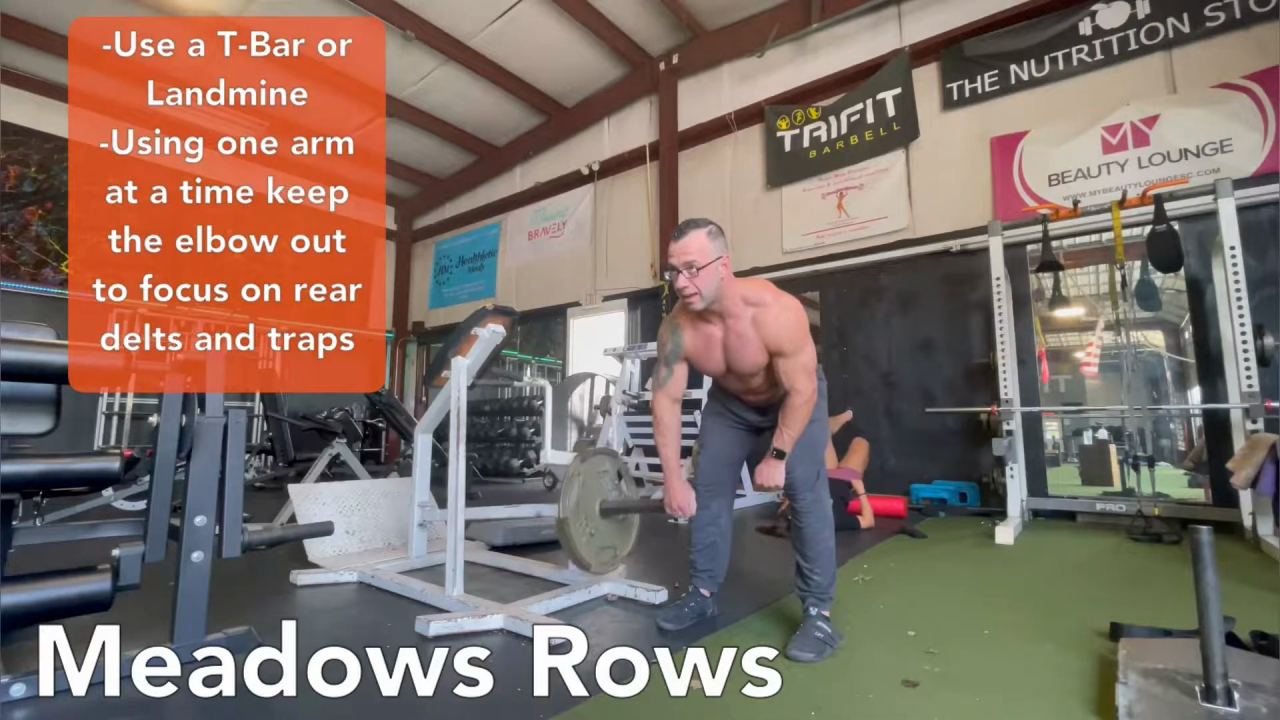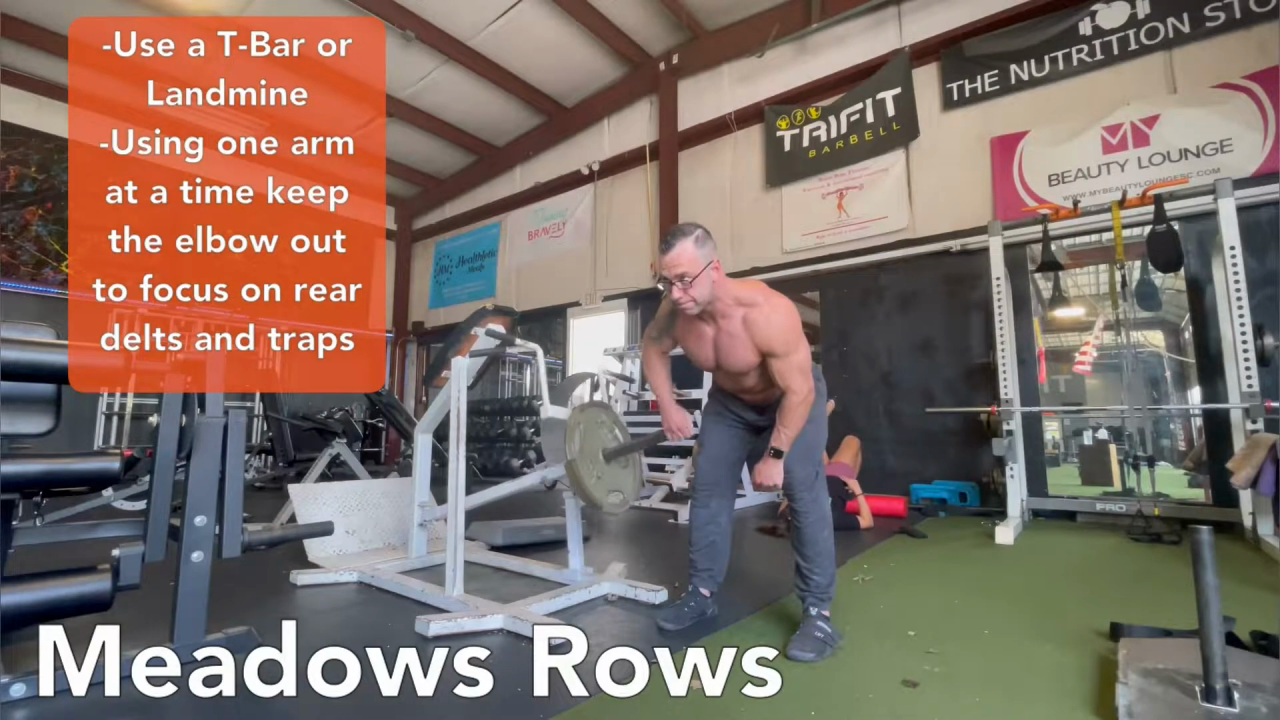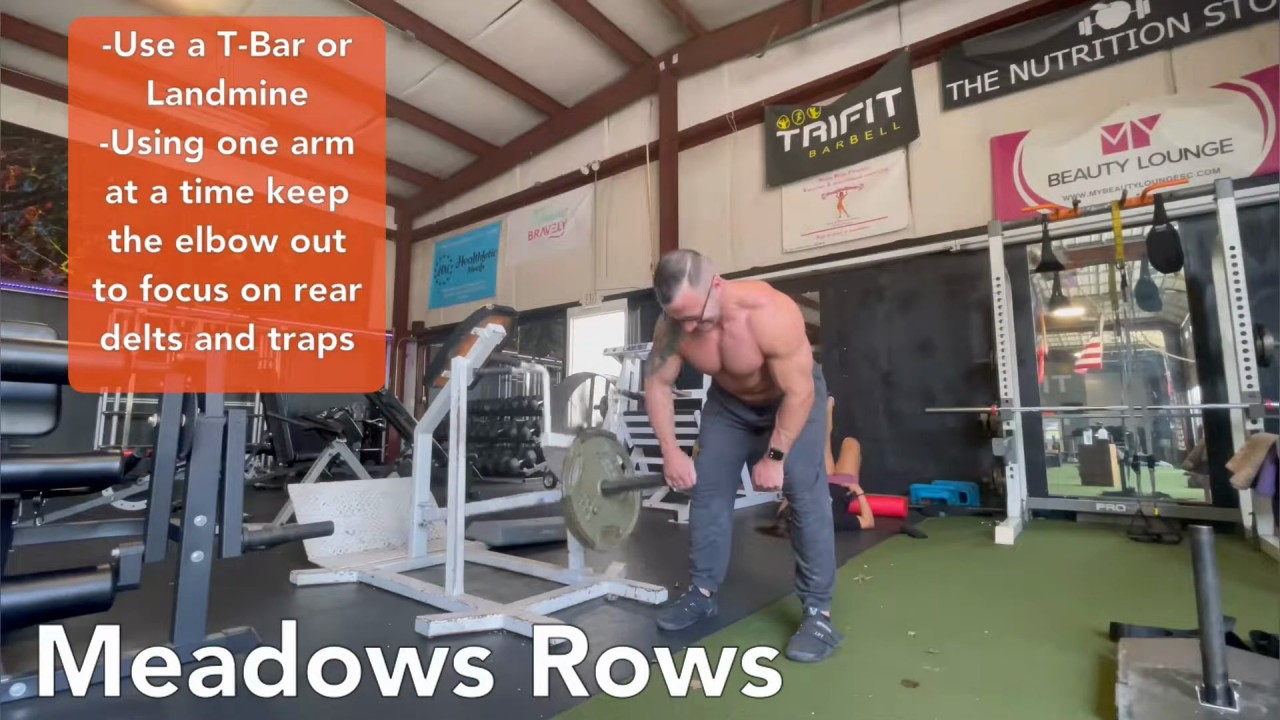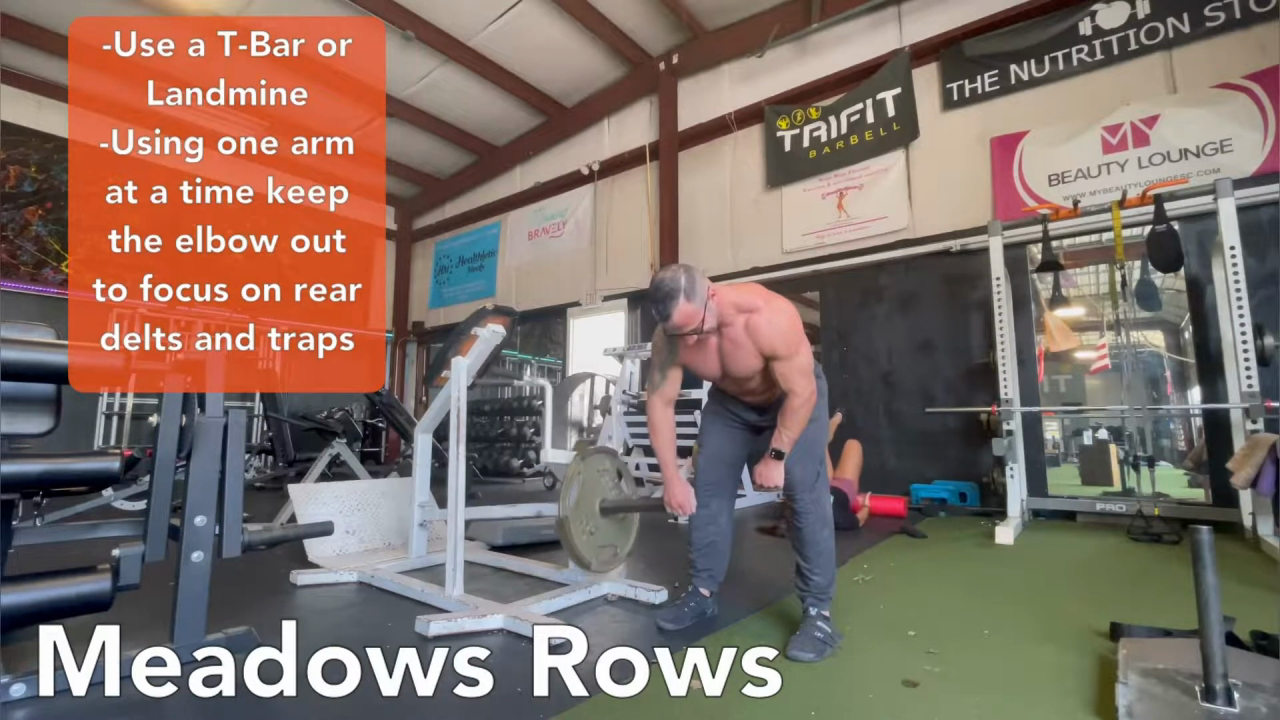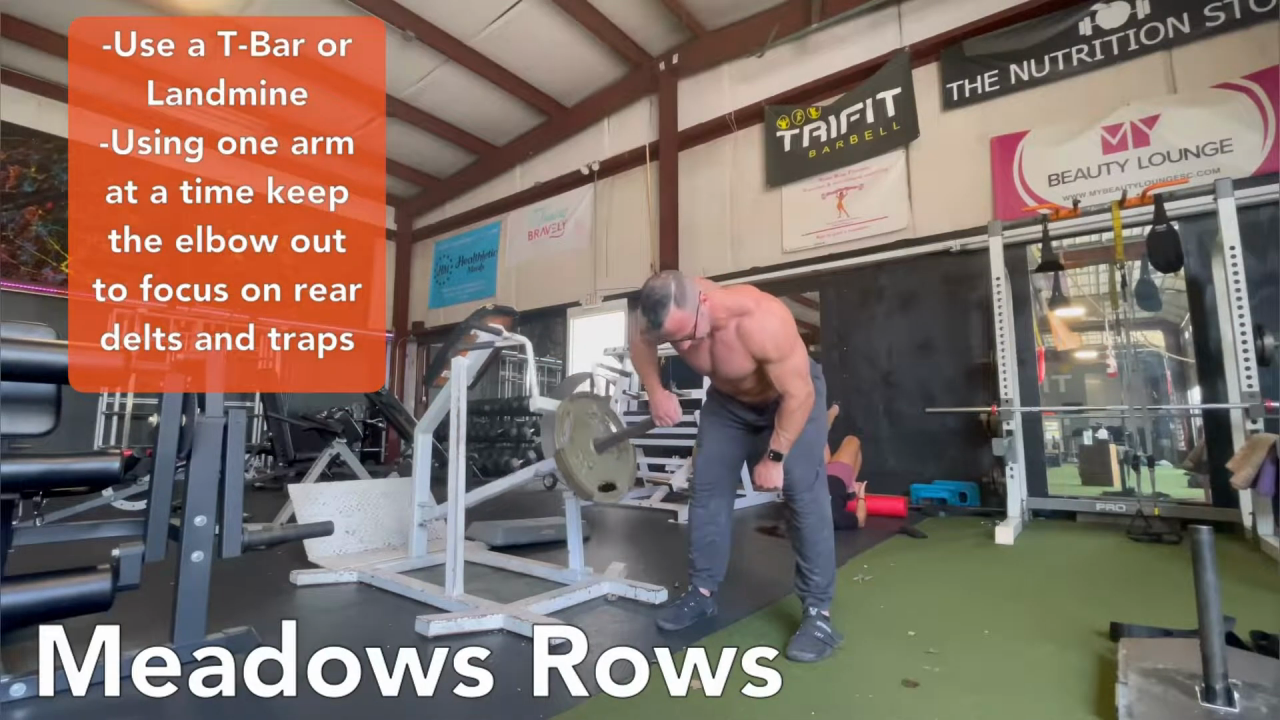
dt=1s
person 1, frame 1
left shoulder: (775, 312)
right shoulder: (677, 328)
left elbow: (802, 391)
right elbow: (666, 400)
left wrist: (777, 456)
right wrist: (673, 478)
left hip: (794, 397)
right hip: (729, 401)
left knee: (806, 493)
right knee: (707, 491)
left ankle: (818, 612)
right ankle: (702, 593)
person 1, frame 2
left shoulder: (766, 312)
right shoulder: (675, 314)
left elbow: (799, 392)
right elbow: (652, 348)
left wrist: (776, 455)
right wrist: (669, 408)
left hip: (794, 397)
right hip: (729, 401)
left knee: (804, 493)
right knee: (708, 490)
left ankle: (818, 612)
right ankle: (702, 593)
person 1, frame 3
left shoulder: (771, 314)
right shoulder: (675, 324)
left elbow: (799, 392)
right elbow: (656, 384)
left wrist: (775, 455)
right wrist: (671, 452)
left hip: (793, 398)
right hip: (729, 402)
left knee: (805, 492)
right knee: (707, 488)
left ankle: (818, 612)
right ankle: (702, 592)
person 1, frame 4
left shoulder: (768, 316)
right shoulder: (670, 337)
left elbow: (802, 393)
right elbow: (660, 402)
left wrist: (776, 455)
right wrist: (671, 477)
left hip: (795, 397)
right hip: (729, 402)
left knee: (806, 493)
right knee: (707, 489)
left ankle: (818, 612)
right ankle: (703, 593)
person 1, frame 5
left shoulder: (761, 320)
right shoulder: (671, 317)
left elbow: (798, 394)
right elbow: (637, 337)
left wrist: (775, 458)
right wrist: (657, 394)
left hip: (793, 396)
right hip: (727, 400)
left knee: (803, 493)
right knee: (707, 488)
left ankle: (818, 613)
right ankle: (702, 593)
